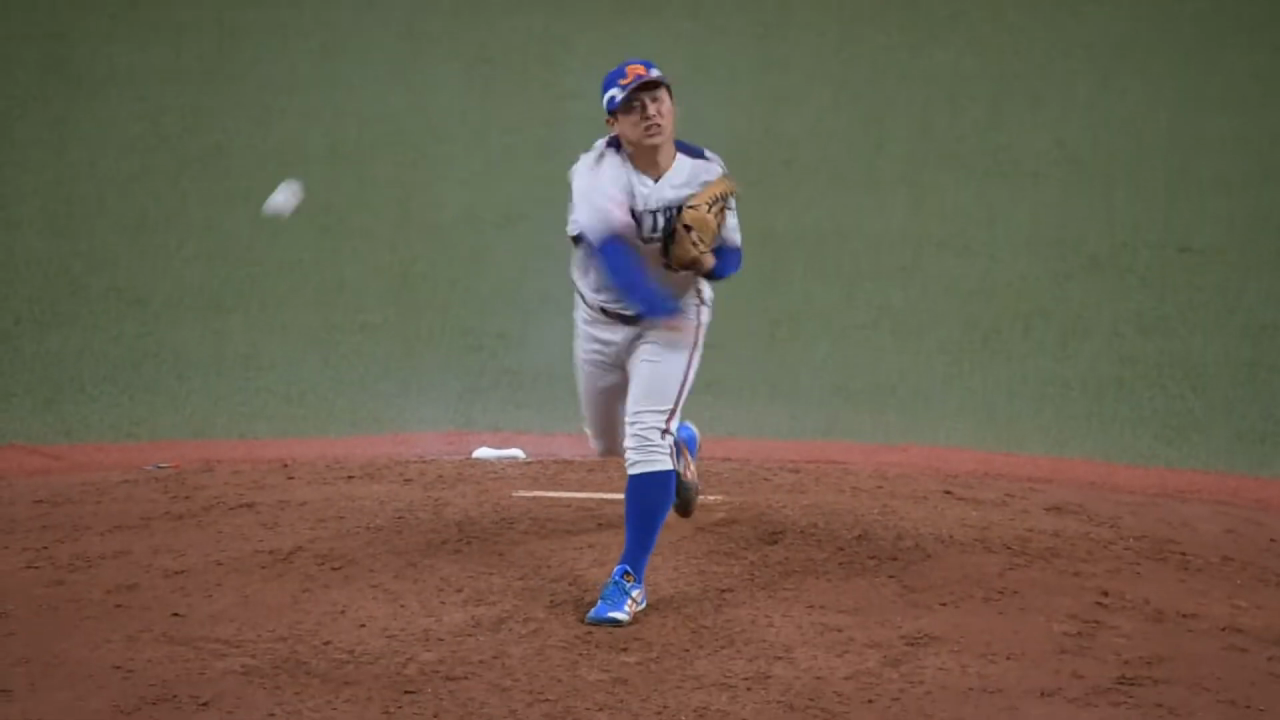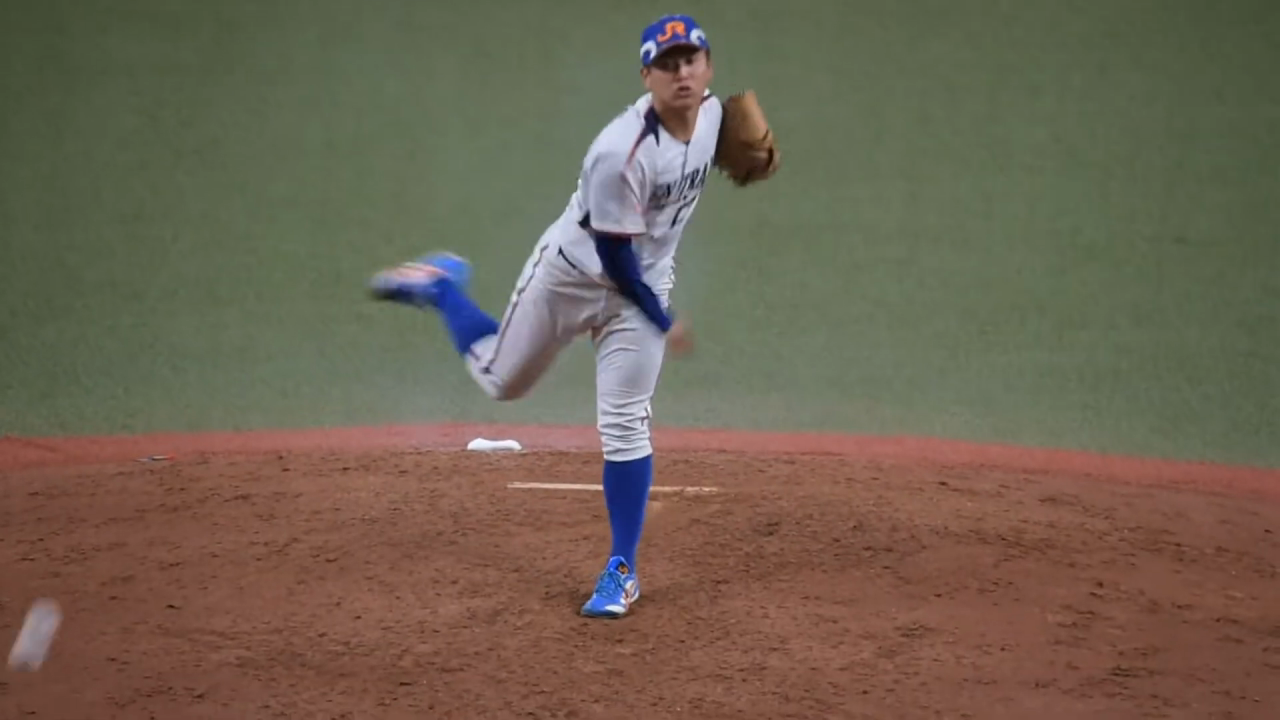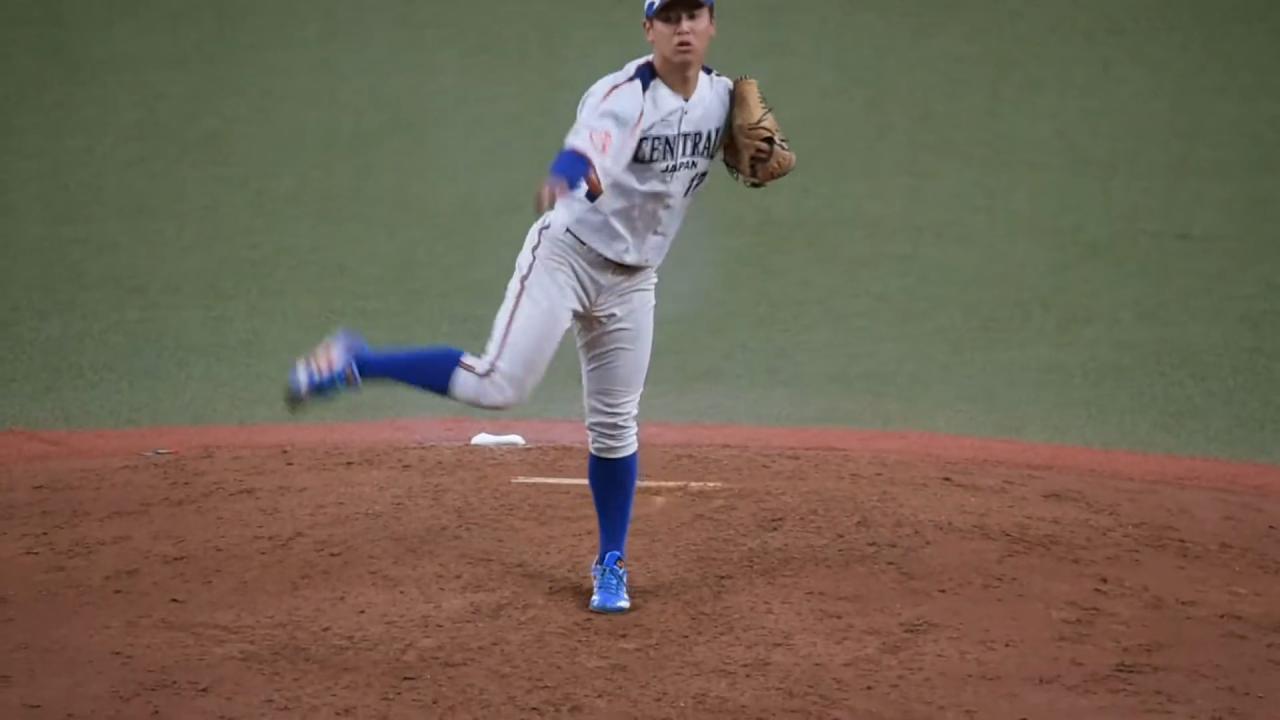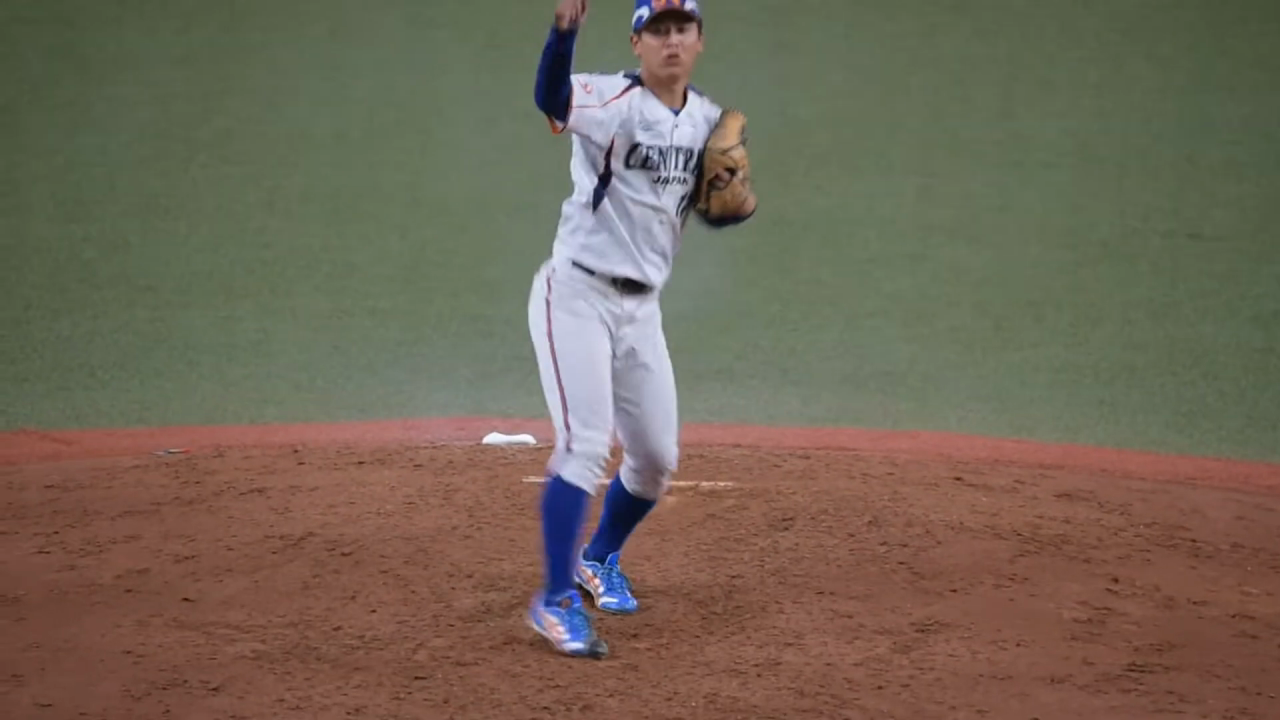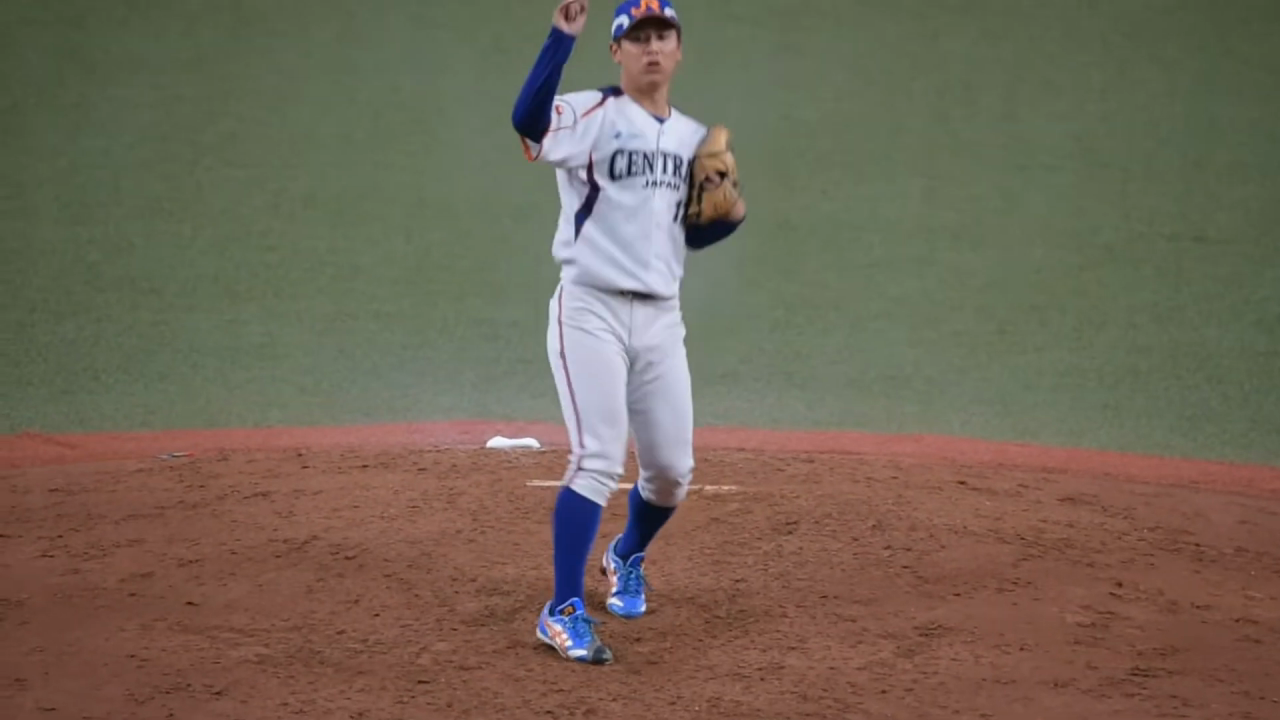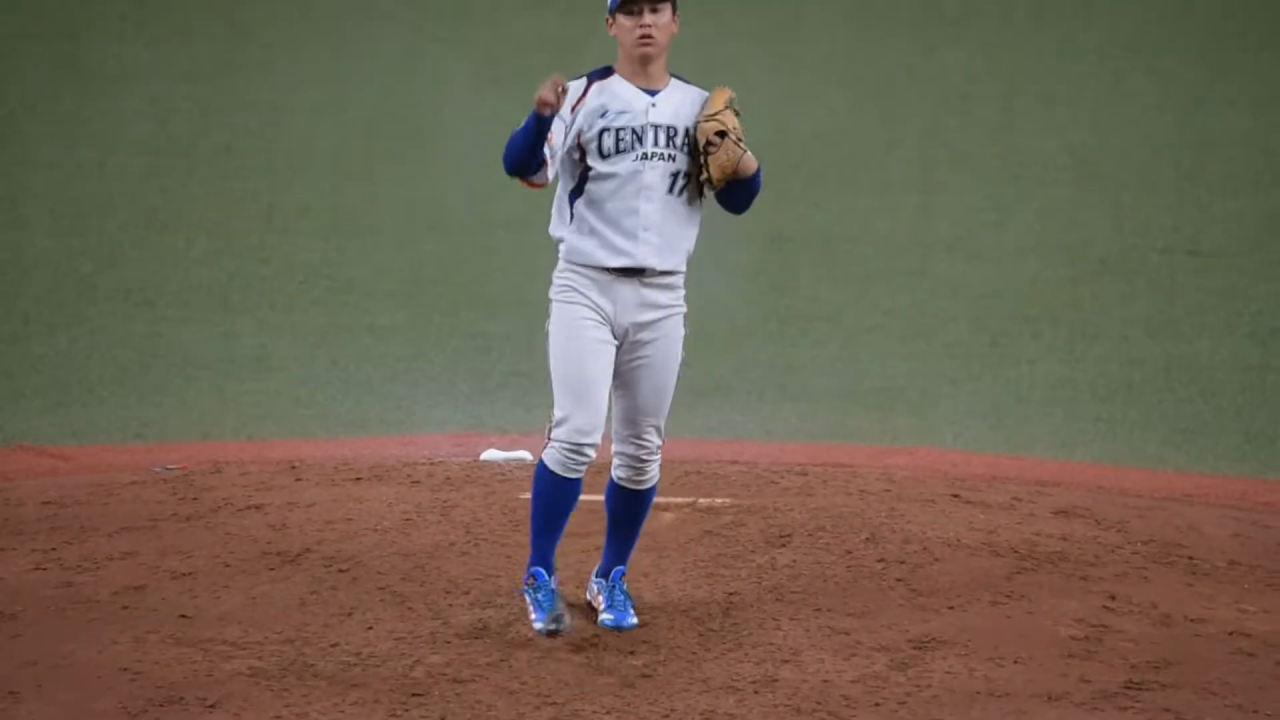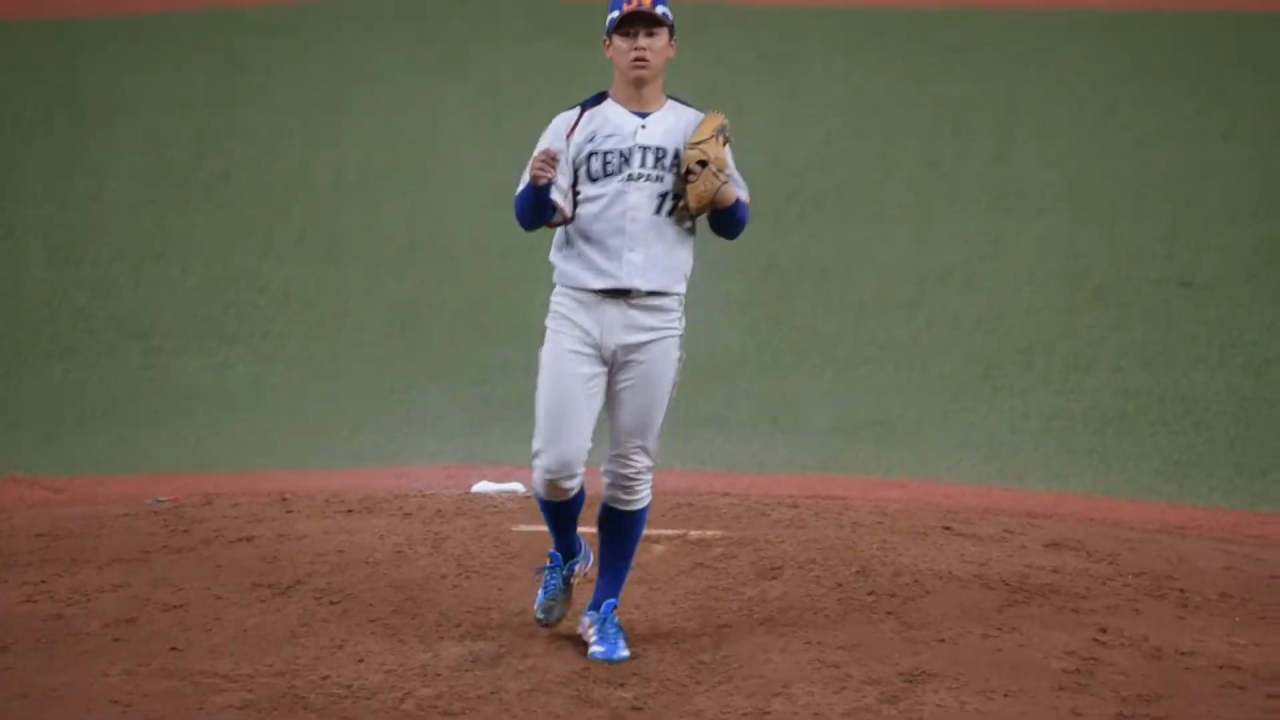
dt=0.2s
person 1, frame 1
left shoulder: (706, 170)
right shoulder: (596, 171)
left elbow: (729, 252)
right elbow: (612, 249)
left wrist: (707, 262)
right wrist: (659, 304)
left hip: (673, 321)
right hip: (600, 319)
left knee: (646, 436)
right knee: (608, 440)
left ankle: (630, 577)
right ankle: (675, 440)
person 1, frame 2
left shoulder: (714, 112)
right shoulder: (624, 149)
right elbow: (612, 253)
right wrist: (662, 321)
left hip: (646, 285)
right hip: (571, 277)
left knee: (624, 424)
right knee: (498, 379)
left ankle: (623, 569)
right ankle: (441, 282)
person 1, frame 3
left shoulder: (721, 93)
right shoulder: (620, 95)
left elbow: (705, 148)
right elbow: (579, 154)
right wrist: (561, 183)
left hip: (632, 280)
right hip: (566, 257)
left knee: (614, 425)
right knee: (494, 385)
left ankle: (612, 562)
right ankle: (351, 360)
person 1, frame 4
left shoulder: (703, 121)
right shoulder: (609, 99)
left elbow: (707, 197)
right elbow: (551, 99)
left wrist: (735, 207)
left hip: (640, 310)
right hip: (577, 295)
left knee: (656, 463)
right knee: (585, 442)
left ankle: (599, 560)
right ankle: (556, 600)
person 1, frame 5
left shoulder: (694, 138)
right shoulder: (589, 116)
right elbow: (528, 121)
left wrist: (730, 217)
left hip: (661, 323)
right hip: (588, 315)
left knee: (673, 473)
right knee: (598, 461)
left ankle: (627, 557)
right ankle: (563, 609)
person 1, frame 6
left shoulder: (701, 106)
right shoulder: (581, 99)
left elbow: (735, 200)
right elbow: (521, 164)
left wrist: (748, 168)
right wrist: (539, 112)
left hip: (661, 298)
right hip: (584, 290)
left knee: (642, 449)
right knee: (575, 434)
left ankle: (611, 576)
right ankle: (540, 577)
person 1, frame 7
left shoulder: (697, 128)
right shoulder: (574, 124)
left elbow: (732, 226)
right elbow: (530, 215)
left wrist: (727, 196)
right wrist: (539, 182)
left hip: (655, 319)
right hip: (577, 312)
left knee: (630, 471)
right knee: (558, 461)
left ankle: (604, 610)
right ankle: (566, 557)
